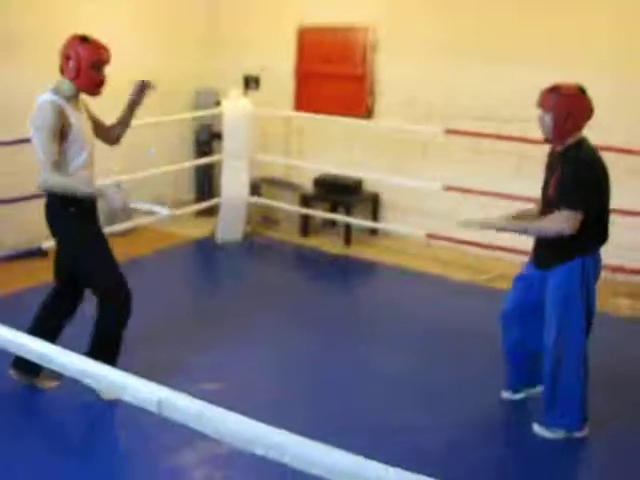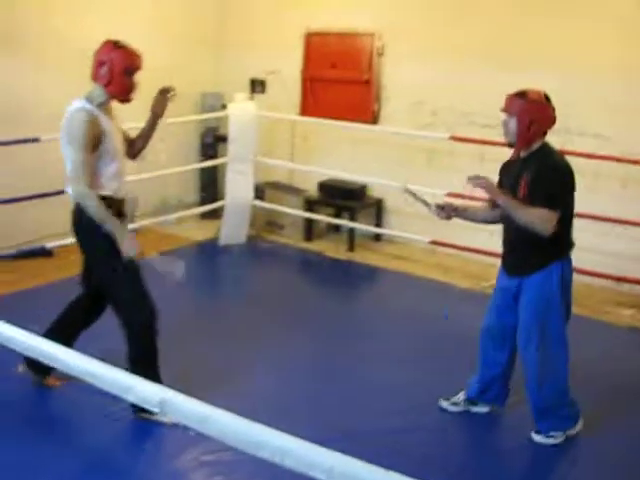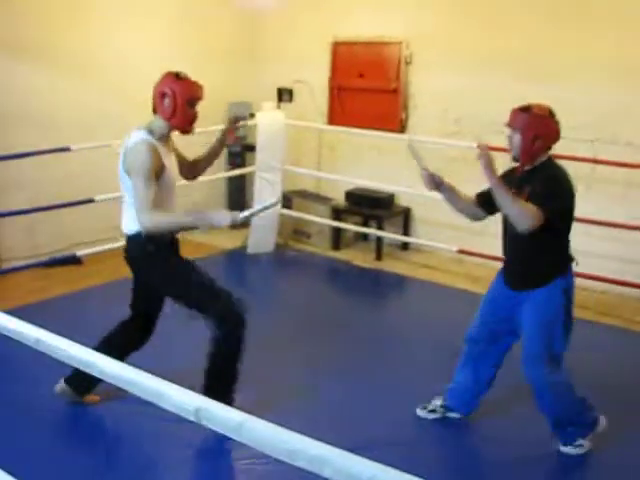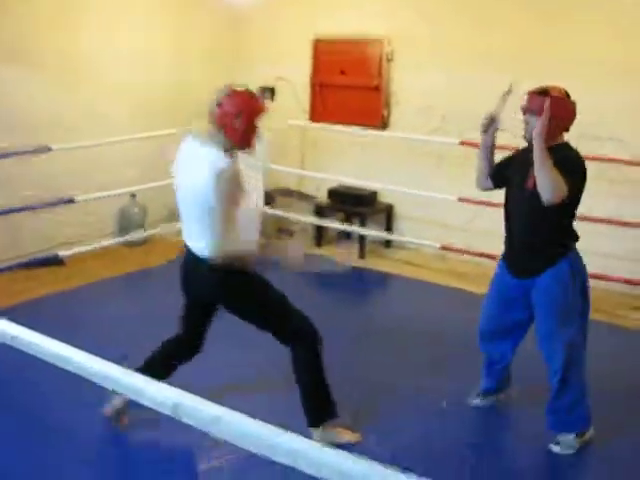
dt=0.5s
person 1, frame 1
left shoulder: (77, 105)
right shoulder: (50, 109)
left elbow: (111, 137)
right elbow: (47, 179)
left wrist: (133, 105)
right wrist: (102, 190)
left hip: (79, 208)
right hip: (68, 211)
left knee: (68, 290)
right knee: (117, 294)
left ankle: (26, 365)
person 1, frame 2
left shoulder: (104, 113)
right shoulder: (83, 118)
left elbow: (131, 151)
right elbow: (81, 191)
left wrist: (155, 117)
right wrist: (121, 234)
left hip: (107, 218)
right hip: (96, 223)
left knee: (94, 297)
right knee: (139, 312)
left ankle: (38, 361)
person 1, frame 3
left shoulder: (161, 142)
right shoulder: (143, 150)
left elbow: (190, 172)
right elbow: (148, 221)
left wrist: (221, 143)
right wrist: (207, 217)
left hip: (151, 248)
right hip: (152, 251)
left knee: (140, 324)
right knee: (229, 313)
left ankle: (77, 382)
right ankle: (217, 401)
person 1, frame 4
left shoulder: (189, 147)
right shoulder: (225, 171)
right elbow: (223, 251)
right wrist: (263, 252)
left hip: (193, 267)
right hip: (224, 272)
left knee: (189, 338)
right knee: (302, 335)
left ankle: (125, 395)
right ankle: (323, 425)
person 2, frame 1
left shoulder: (584, 164)
right shoulder: (558, 155)
left elbow: (566, 223)
left wrist: (509, 224)
right wrist: (523, 215)
left hip: (572, 265)
right hip: (545, 260)
left knee: (563, 341)
right knee: (516, 315)
left ankle: (567, 420)
right ankle: (526, 379)
person 2, frame 2
left shoulder: (553, 167)
right shoulder: (513, 164)
left elbow: (545, 224)
right elbow: (500, 213)
left wrist: (499, 195)
right wrist: (458, 211)
left hip: (546, 272)
right hip: (513, 268)
left knee: (539, 347)
right knee: (496, 333)
left ankle: (560, 420)
right ankle: (484, 395)
person 2, frame 3
left shoulder: (554, 181)
right shoulder: (514, 175)
left elbow: (526, 223)
right elbow: (477, 210)
left wrist: (494, 179)
right wrist: (441, 186)
left hip: (547, 287)
right hip: (511, 280)
left knee: (539, 363)
right knee: (480, 340)
left ankle: (582, 425)
right ankle: (457, 401)
person 2, frame 4
left shoulder: (568, 160)
right shoulder: (521, 157)
left elbow: (551, 196)
right elbow: (485, 181)
left wrist: (539, 142)
right wrist: (488, 139)
left hip: (555, 270)
right hip: (514, 266)
left knee: (561, 349)
right knee: (493, 330)
left ankle: (574, 425)
right ankle: (494, 386)
